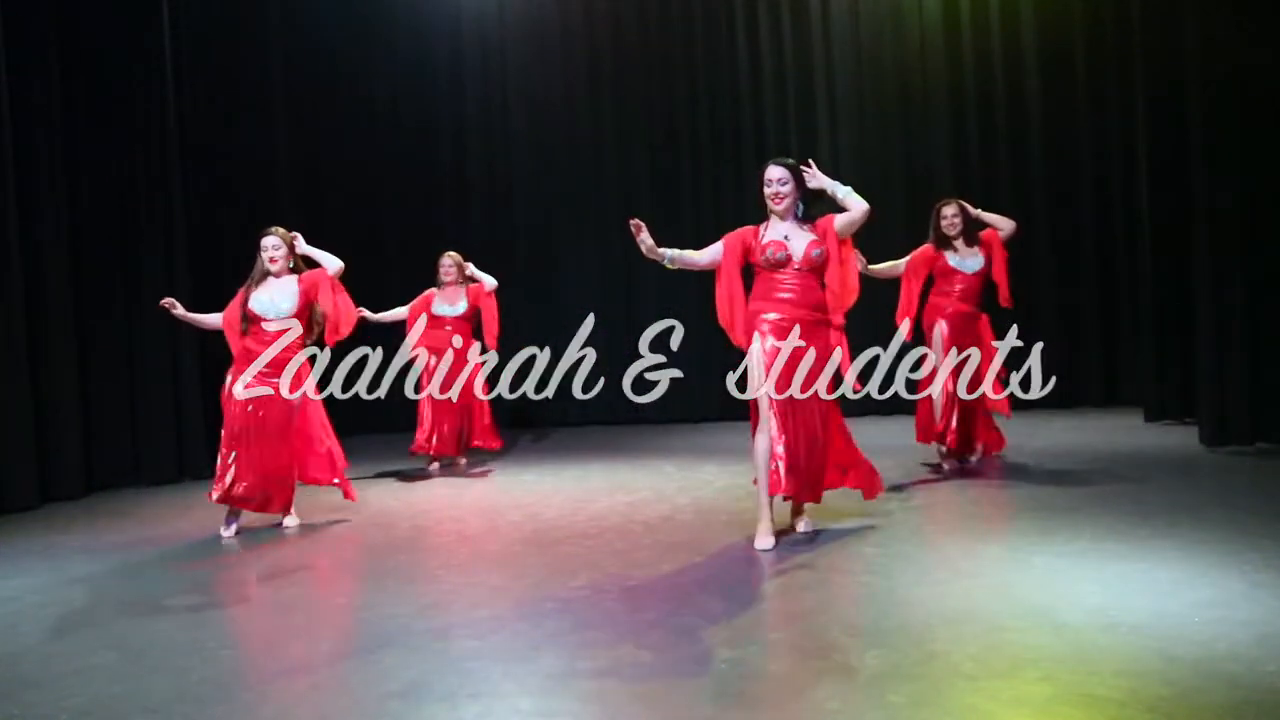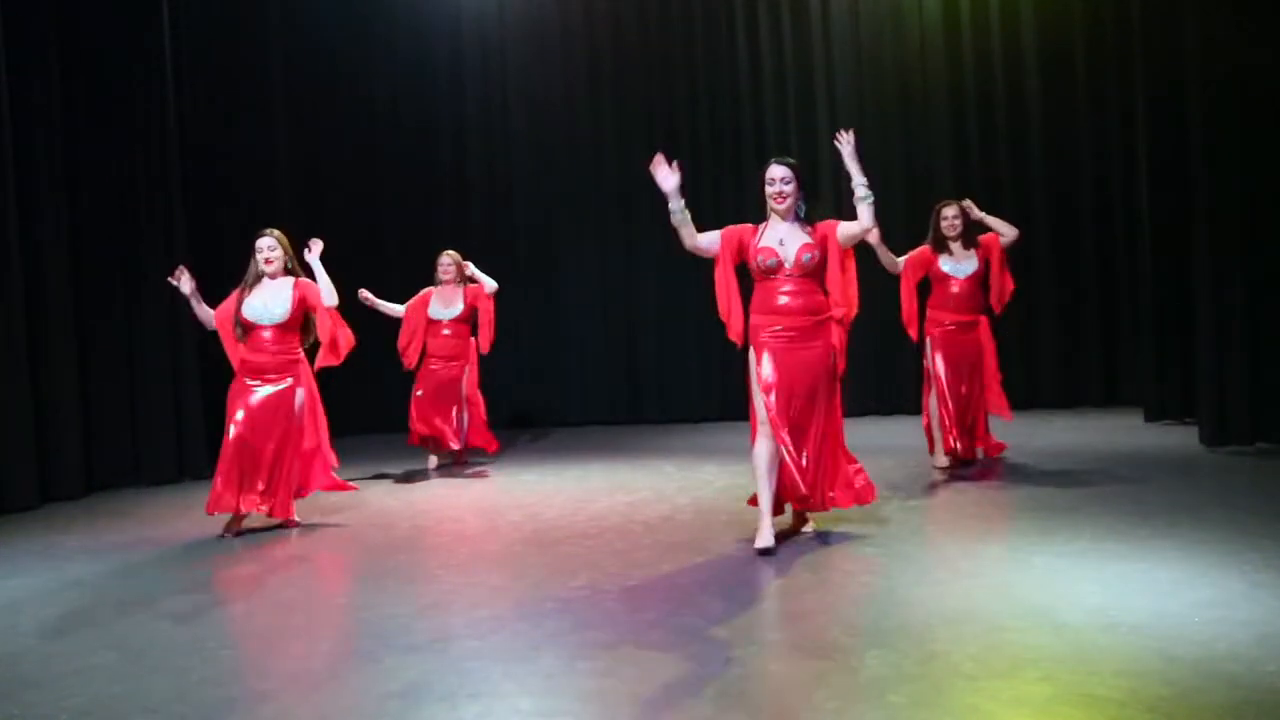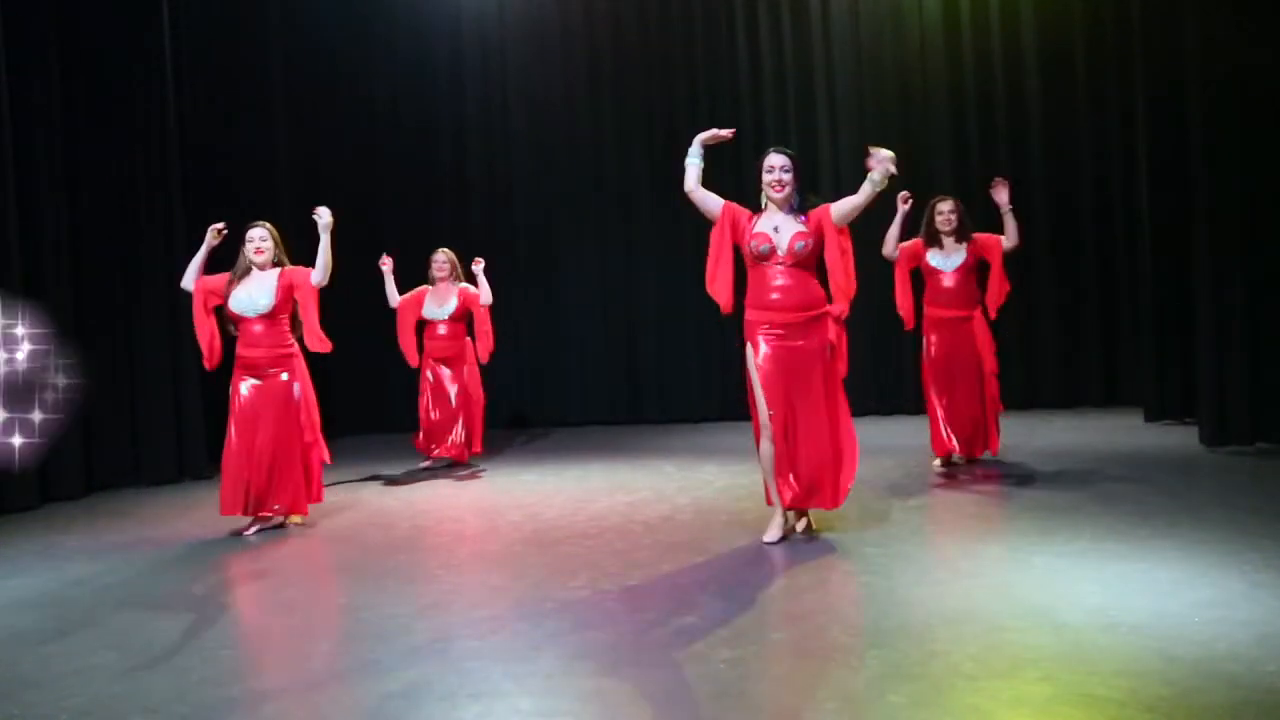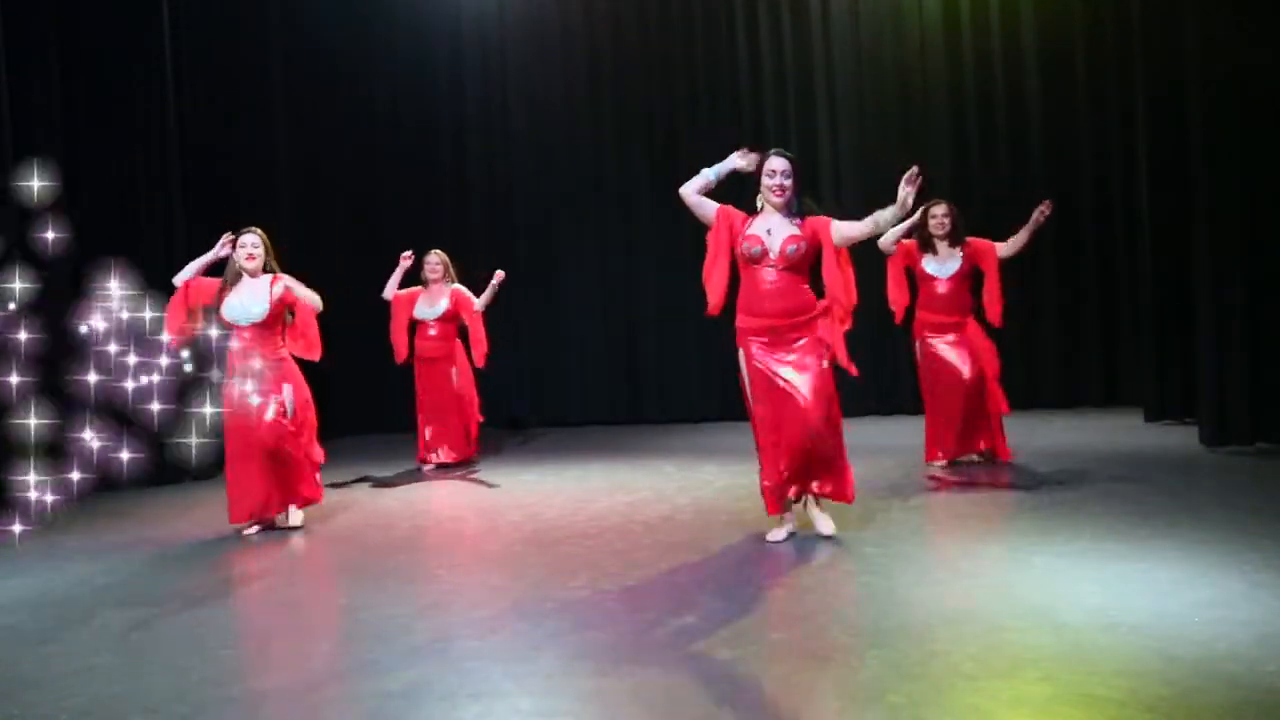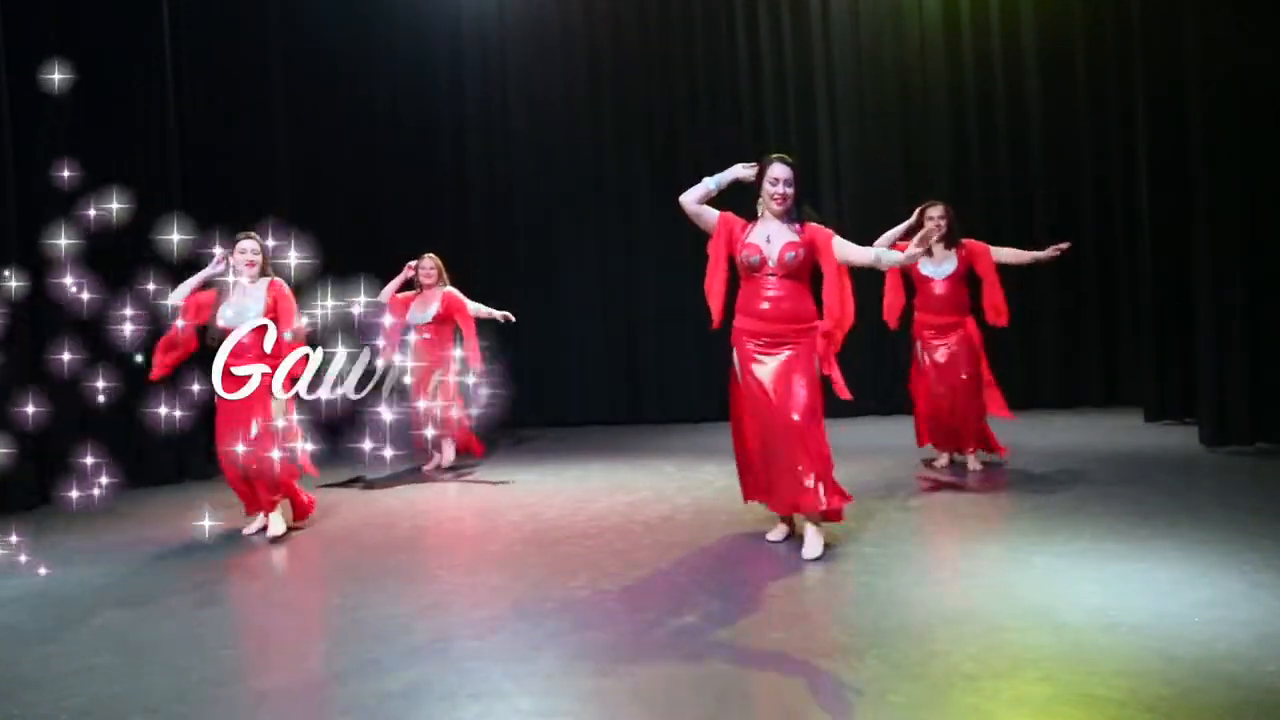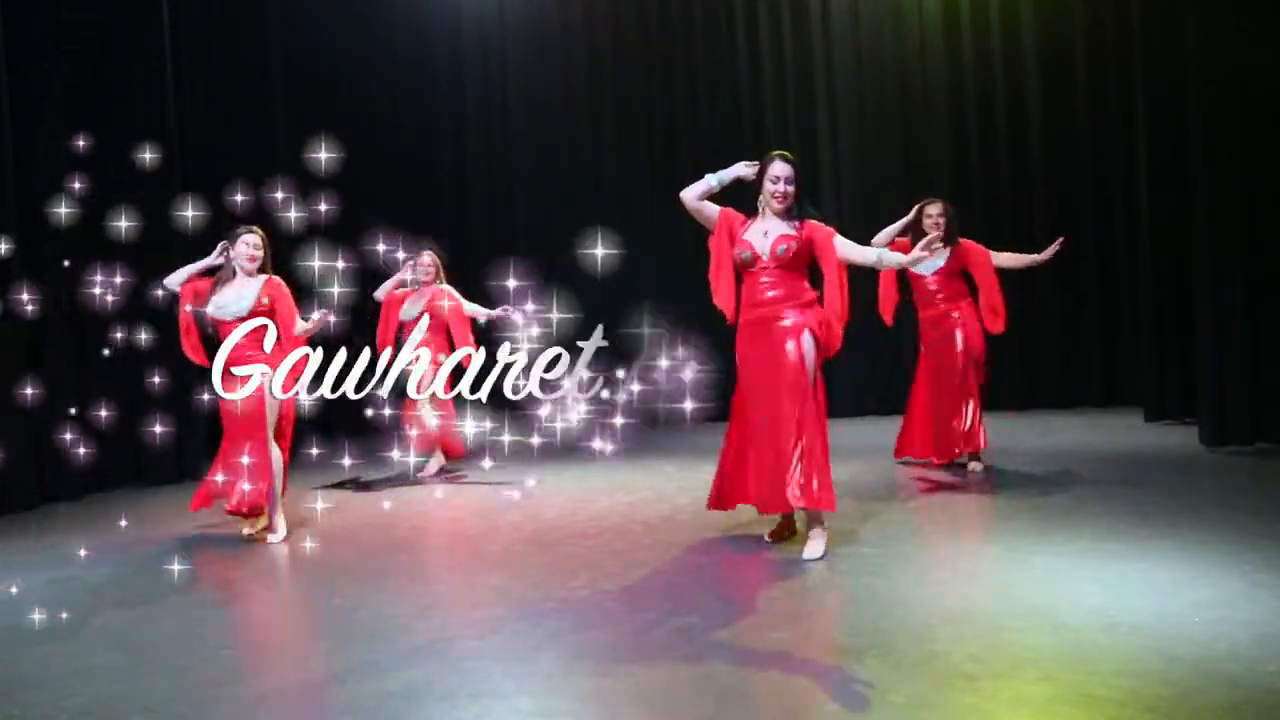
dt=0.2s
person 1, frame 1
left shoulder: (821, 230)
right shoulder: (750, 236)
left elbow: (862, 210)
right elbow: (701, 258)
left wrist: (826, 184)
right wrist: (657, 252)
left hip: (813, 335)
right hip: (768, 332)
left knee: (810, 420)
right knee: (771, 418)
left ankle: (801, 506)
right ankle: (765, 519)
person 1, frame 2
left shoulder: (821, 233)
right shoulder: (747, 236)
left elbow: (866, 224)
right elbow: (694, 241)
left wrist: (852, 166)
right wrist: (673, 198)
left hip: (815, 339)
right hip: (769, 340)
left knee: (812, 424)
right knee: (768, 422)
left ankle: (802, 508)
right ankle: (765, 521)
person 1, frame 3
left shoulder: (817, 220)
right shoulder: (742, 222)
left elbow: (864, 197)
right elbow: (692, 189)
left wrist: (881, 169)
right wrist: (699, 144)
left hip: (811, 330)
right hip: (764, 332)
left knee: (813, 417)
right knee: (770, 419)
left ankle: (802, 506)
right ankle: (778, 512)
person 1, frame 4
left shoulder: (813, 227)
right shoulder: (737, 224)
left elbow: (864, 227)
right elbow: (687, 194)
left wrist: (899, 208)
right wrist: (727, 166)
left hip: (804, 335)
right hip: (755, 338)
left knee: (813, 417)
right knee: (768, 425)
left ankle: (814, 500)
right ankle: (782, 513)
person 1, frame 5
left shoulder: (810, 234)
right shoulder: (736, 230)
left elbow: (861, 254)
right elbow: (687, 202)
left wrist: (899, 257)
right wrist: (730, 174)
left hip: (798, 342)
right hip: (751, 342)
left knee: (800, 426)
right knee: (761, 430)
left ankle: (812, 522)
right ankle: (782, 515)
person 1, frame 6
left shoulder: (809, 230)
right shoulder: (736, 225)
left elbow: (858, 252)
right elbow: (689, 197)
left wrist: (905, 259)
right wrist: (732, 173)
left hip: (797, 328)
right hip: (753, 334)
left knee: (798, 418)
right knee: (760, 424)
left ankle: (816, 523)
right ankle: (783, 514)
person 2, frame 1
left shoulder: (304, 282)
right shoulder: (251, 288)
left elbow: (337, 267)
right elbow: (224, 320)
left wrist: (305, 249)
right wrist: (185, 315)
left hip: (289, 374)
right hip: (249, 374)
left knee: (285, 443)
right knee: (239, 438)
left ankle: (286, 506)
right ankle: (234, 510)
person 2, frame 2
left shoulder: (299, 287)
right shoulder: (246, 291)
left elbow: (331, 303)
right elbow: (214, 320)
left wrist: (315, 262)
right wrist: (192, 295)
left hip: (290, 377)
right hip: (250, 379)
left knee: (287, 444)
right knee: (241, 443)
left ankle: (286, 507)
right ankle: (238, 510)
person 2, frame 3
left shoulder: (288, 277)
right shoulder: (233, 282)
left elbow: (320, 279)
right elbow: (190, 285)
left wrist: (325, 234)
right wrist: (206, 247)
left hip: (284, 371)
right hip: (247, 375)
left knee: (286, 439)
right knee: (248, 441)
left ankle: (291, 506)
right ankle: (264, 510)
person 2, frame 4
left shoulder: (279, 283)
right shoulder: (223, 288)
left elbow: (315, 306)
right elbow: (180, 283)
left wrist: (293, 288)
right wrist: (212, 256)
left hip: (276, 374)
right hip: (238, 378)
left knee: (279, 440)
right knee: (245, 446)
left ankle: (293, 501)
right ankle: (265, 512)
person 2, frame 5
left shoulder: (275, 287)
right shoulder: (219, 296)
left elbow: (292, 331)
right elbow: (174, 302)
left wrist: (294, 332)
right wrist: (207, 273)
left hip: (268, 378)
right hip: (232, 383)
left knee: (264, 444)
right knee: (234, 451)
left ankle: (275, 508)
right ankle: (260, 510)
person 2, frame 6
left shoulder: (272, 285)
right shoulder: (216, 286)
left elbow: (294, 328)
right elbow: (171, 283)
left wrist: (314, 325)
right wrist: (208, 262)
left hip: (265, 373)
right hip: (232, 377)
left knee: (263, 438)
right knee: (240, 444)
left ankle: (276, 514)
right ankle: (257, 512)
person 3, frame 1
left shoulder: (982, 243)
right shoulder: (932, 250)
left elbow: (1010, 227)
right elbow: (900, 267)
left wrist: (976, 213)
right wrist: (868, 269)
left hip: (973, 322)
right hip: (942, 318)
left knee: (971, 383)
right knee: (944, 376)
left ankle: (967, 444)
right ankle: (944, 442)
person 3, frame 2
left shoulder: (980, 246)
right shoulder: (930, 252)
left elbow: (1012, 234)
right elbow: (896, 265)
left wrist: (980, 216)
right wrist: (878, 246)
left hip: (973, 327)
right hip: (940, 327)
left knee: (970, 387)
right knee: (939, 384)
left ankle: (970, 447)
right ankle: (940, 449)
person 3, frame 3
left shoulder: (974, 243)
right shoulder: (922, 246)
left elbow: (1011, 242)
right elbow: (889, 252)
left wrist: (1004, 207)
right wrist: (900, 215)
left hip: (969, 323)
right hip: (935, 325)
left knee: (971, 382)
right knee: (938, 384)
left ankle: (969, 446)
right ankle: (942, 449)
person 3, frame 4
left shoulder: (970, 247)
right shoulder: (914, 250)
left elbow: (1008, 249)
right elbow: (884, 244)
left wrist: (1032, 223)
right wrist: (914, 220)
left hip: (962, 328)
right hip: (929, 330)
left knee: (972, 381)
right knee: (937, 389)
left ankle: (974, 444)
right ankle: (943, 450)
person 3, frame 5
left shoulder: (965, 249)
left elbow: (1004, 255)
right elbow: (878, 248)
left wrist: (1041, 255)
right wrist: (909, 223)
left hip: (960, 329)
right hip: (927, 331)
left knee: (966, 386)
right knee: (933, 390)
left ankle: (970, 449)
right ankle: (944, 448)
person 3, frame 6
left shoulder: (960, 247)
right shoulder: (908, 248)
left elbow: (998, 259)
right elbow: (877, 244)
left wrist: (1038, 258)
right wrist: (907, 220)
left hip: (960, 321)
right hip: (930, 327)
left knee: (962, 384)
right knee: (933, 387)
left ankle: (970, 451)
right ankle: (940, 450)
person 4, frame 1
left shoulder: (471, 292)
right shoulder: (432, 295)
left elbow: (492, 285)
right elbow: (406, 311)
left wrist: (473, 272)
right wrist: (375, 316)
left hip: (462, 357)
right hip: (435, 357)
left knee: (462, 403)
right knee: (433, 404)
left ankle: (460, 451)
right ankle: (433, 455)
person 4, frame 2
left shoulder: (470, 291)
right shoulder: (429, 294)
left elbow: (492, 287)
right elbow: (403, 310)
left wrist: (473, 272)
right wrist: (374, 301)
left hip: (461, 358)
right hip: (434, 358)
left knee: (461, 403)
right knee: (427, 401)
left ankle: (460, 450)
right ankle: (433, 450)
person 4, frame 3
left shoulder: (464, 290)
right shoulder: (423, 293)
left elbow: (486, 301)
right elbow: (395, 302)
left wrist: (479, 273)
right wrist: (388, 275)
left hip: (460, 358)
right hip: (432, 359)
left knee: (460, 403)
right knee: (431, 405)
left ankle: (460, 452)
right ankle: (436, 453)
person 4, frame 4
left shoulder: (456, 291)
right shoulder: (416, 294)
left elbow: (477, 306)
right elbow: (388, 295)
left wrist: (493, 285)
right wrist: (401, 269)
left hip: (450, 357)
right hip: (424, 359)
left knee: (455, 404)
right knee: (429, 406)
left ankle: (460, 452)
right ankle: (434, 455)
person 4, frame 5
left shoulder: (449, 294)
right shoulder: (412, 298)
left elbow: (471, 308)
right elbow: (384, 299)
left wrist: (494, 313)
right wrist: (403, 276)
left hip: (442, 358)
right hip: (420, 361)
left knee: (437, 400)
right knee: (424, 408)
left ankle: (448, 445)
right ankle: (437, 454)
person 4, frame 6
left shoulder: (443, 292)
right shoulder: (407, 295)
left elbow: (466, 307)
right elbow: (379, 295)
left wrist: (491, 313)
right wrist: (401, 275)
left hip: (433, 355)
left knee: (420, 402)
right knee: (416, 405)
left ankle: (436, 456)
right ankle: (438, 454)
